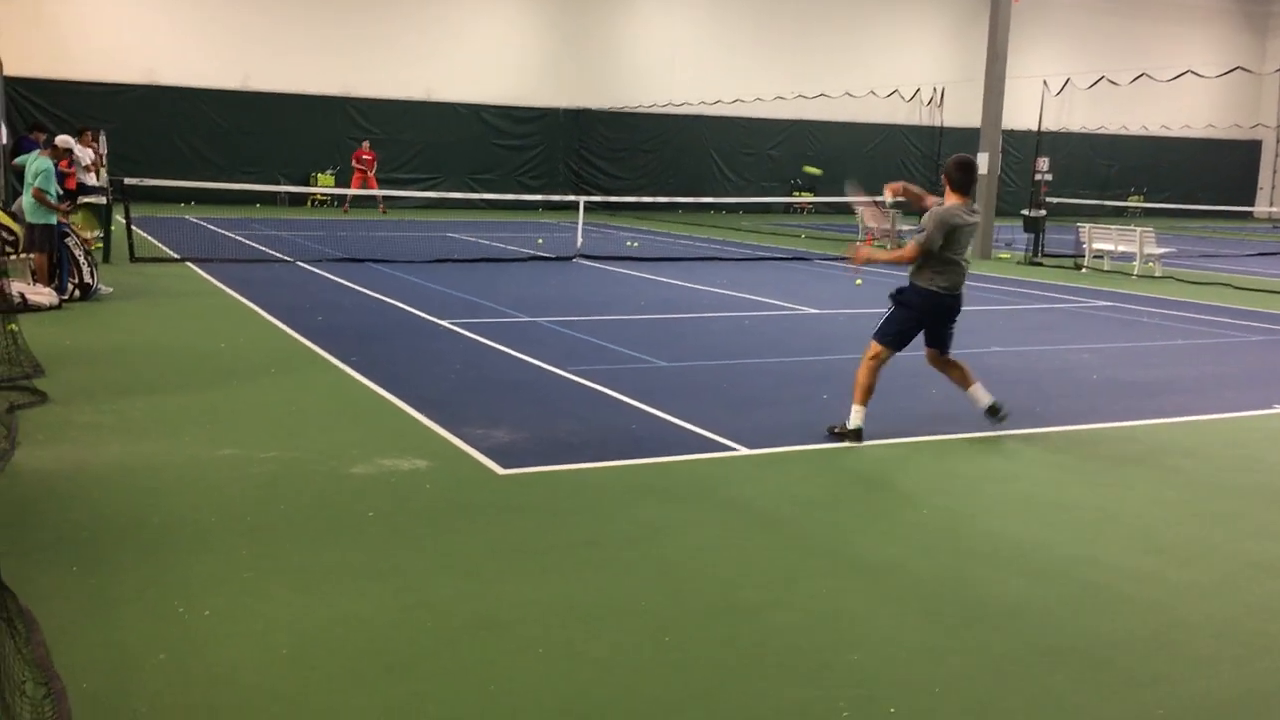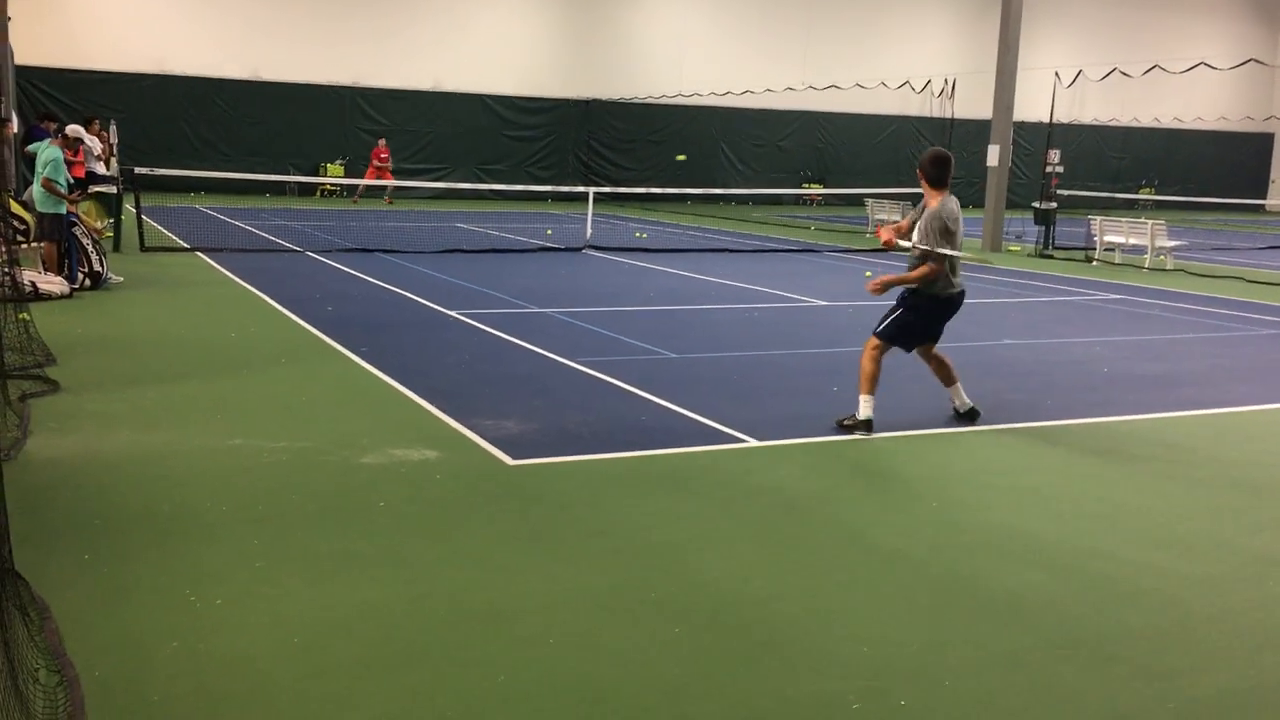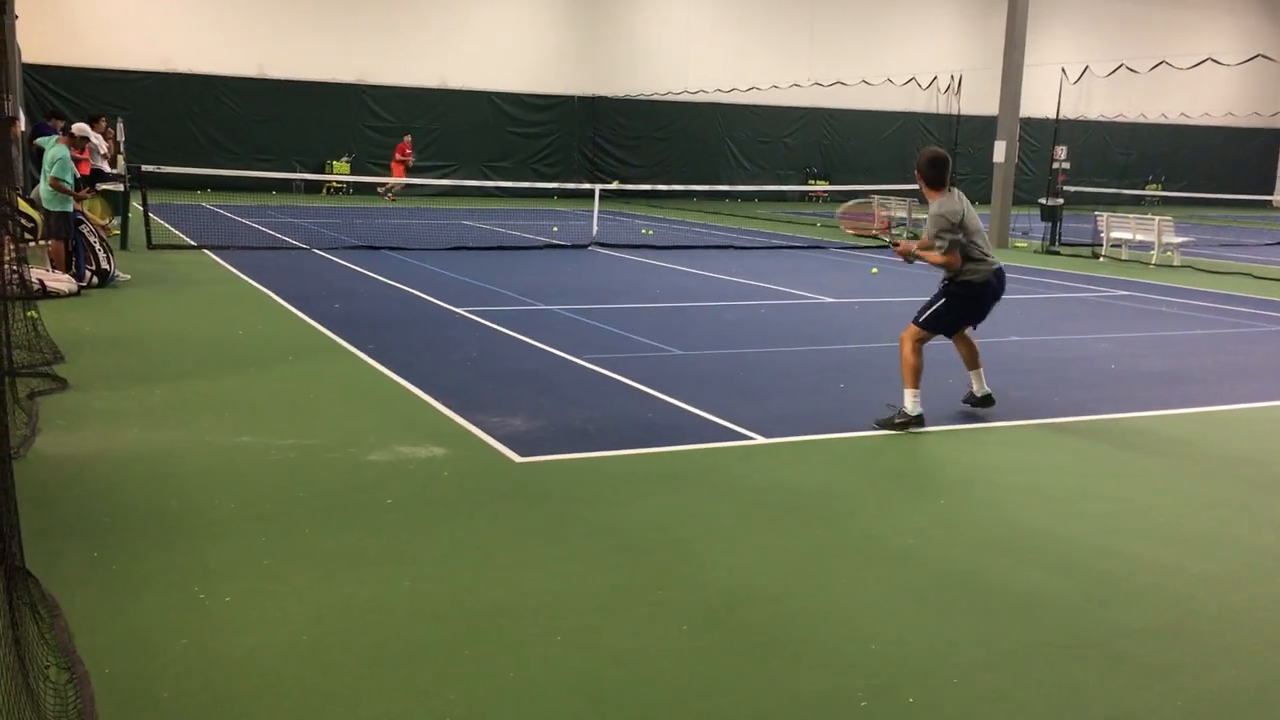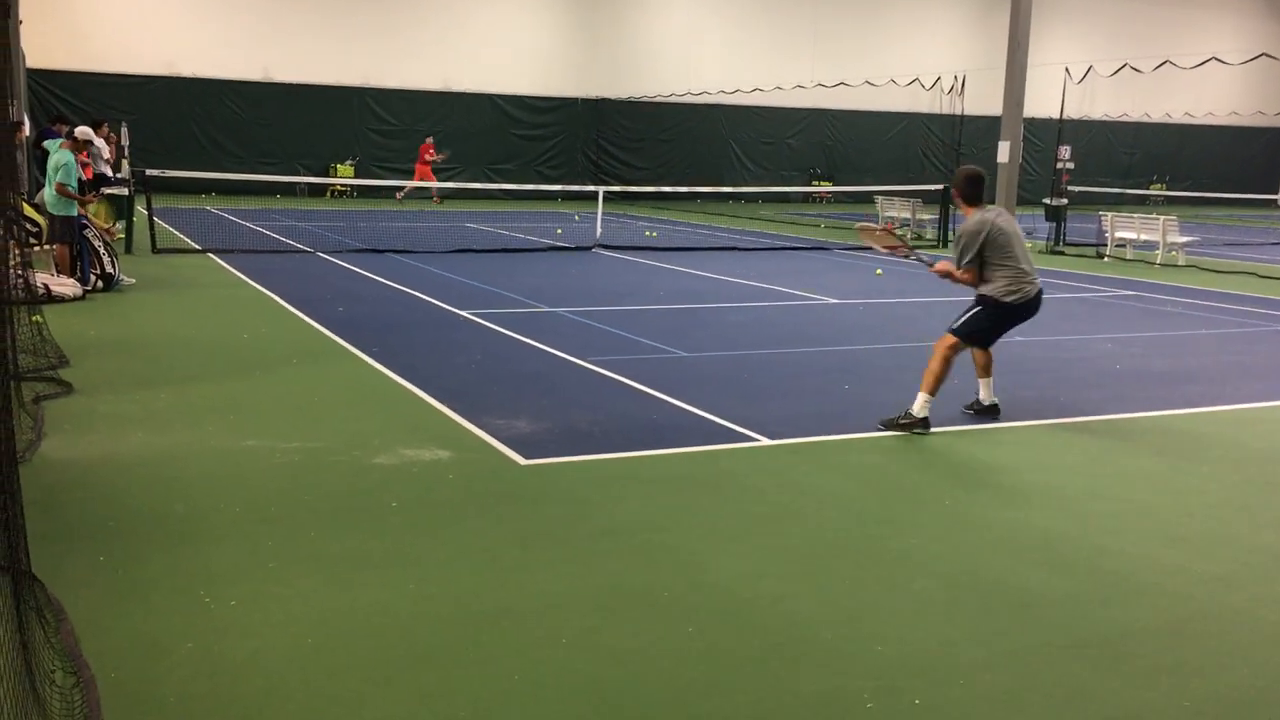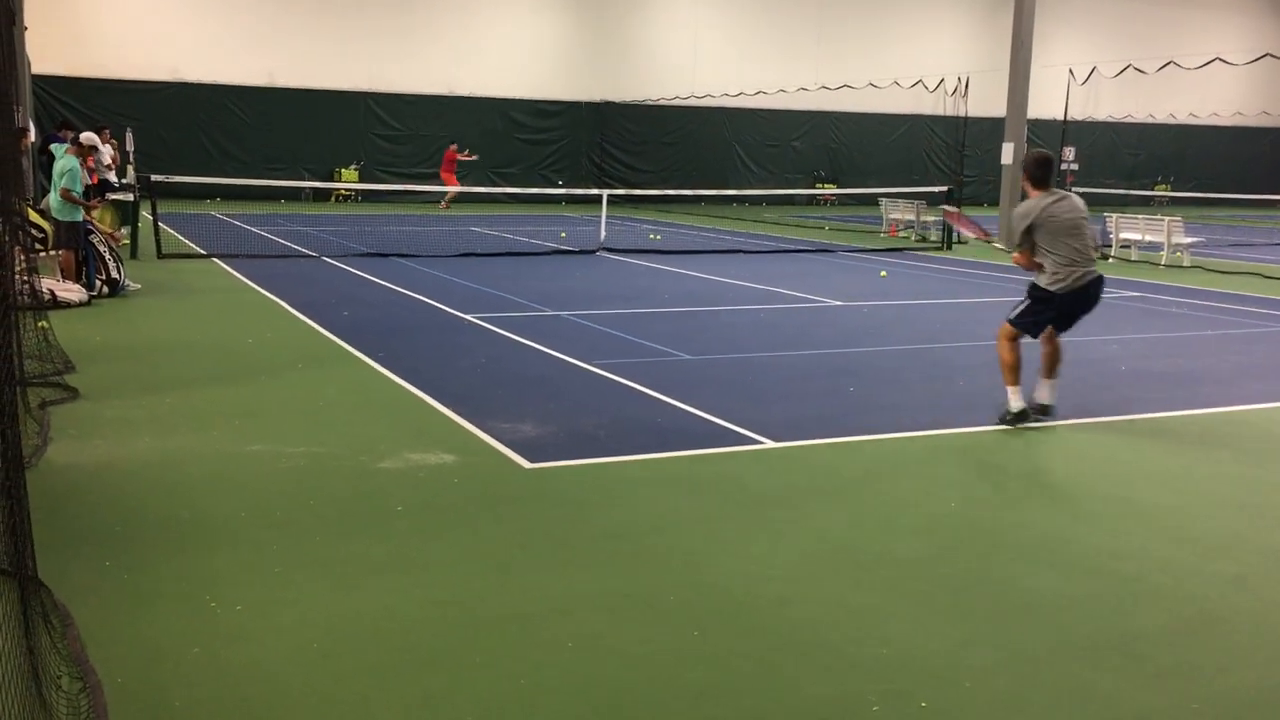
dt=0.2s
person 1, frame 1
left shoulder: (944, 214)
right shoulder: (973, 212)
left elbow: (909, 256)
right elbow: (930, 202)
left wrist: (872, 255)
right wrist: (906, 189)
left hip: (925, 296)
right hip: (949, 299)
left knee: (872, 358)
right knee: (940, 357)
left ankle: (853, 424)
right ankle: (987, 404)
person 1, frame 2
left shoulder: (939, 216)
right shoulder: (937, 203)
left elbow: (934, 269)
right elbow: (903, 227)
left wrist: (891, 281)
right wrist: (889, 232)
left hip: (929, 297)
right hip: (948, 296)
left knee: (874, 349)
right knee: (926, 350)
left ankle: (863, 417)
right ankle: (965, 406)
person 1, frame 3
left shoulder: (940, 213)
right shoulder: (954, 196)
left elbow: (953, 262)
left wrist: (914, 252)
right wrist: (917, 248)
left hip: (971, 285)
right hip: (992, 280)
left knee: (911, 338)
right knee: (957, 330)
left ankle: (911, 412)
right ankle: (981, 392)
person 1, frame 4
left shoulder: (970, 228)
right shoulder: (1002, 214)
left elbow: (972, 278)
left wrist: (949, 270)
right wrist: (958, 269)
left hip: (1004, 301)
right hip: (1030, 297)
left knee: (945, 348)
right knee: (979, 339)
left ankle: (918, 413)
right ankle: (988, 401)
person 1, frame 5
left shoulder: (1025, 212)
right shoulder: (1075, 201)
left elbow: (1024, 262)
right elbow: (1088, 246)
left wrist: (1023, 257)
left hip: (1056, 290)
right hip: (1091, 284)
left knee: (1007, 337)
right knee: (1049, 334)
left ankle: (1016, 408)
right ankle: (1044, 401)
